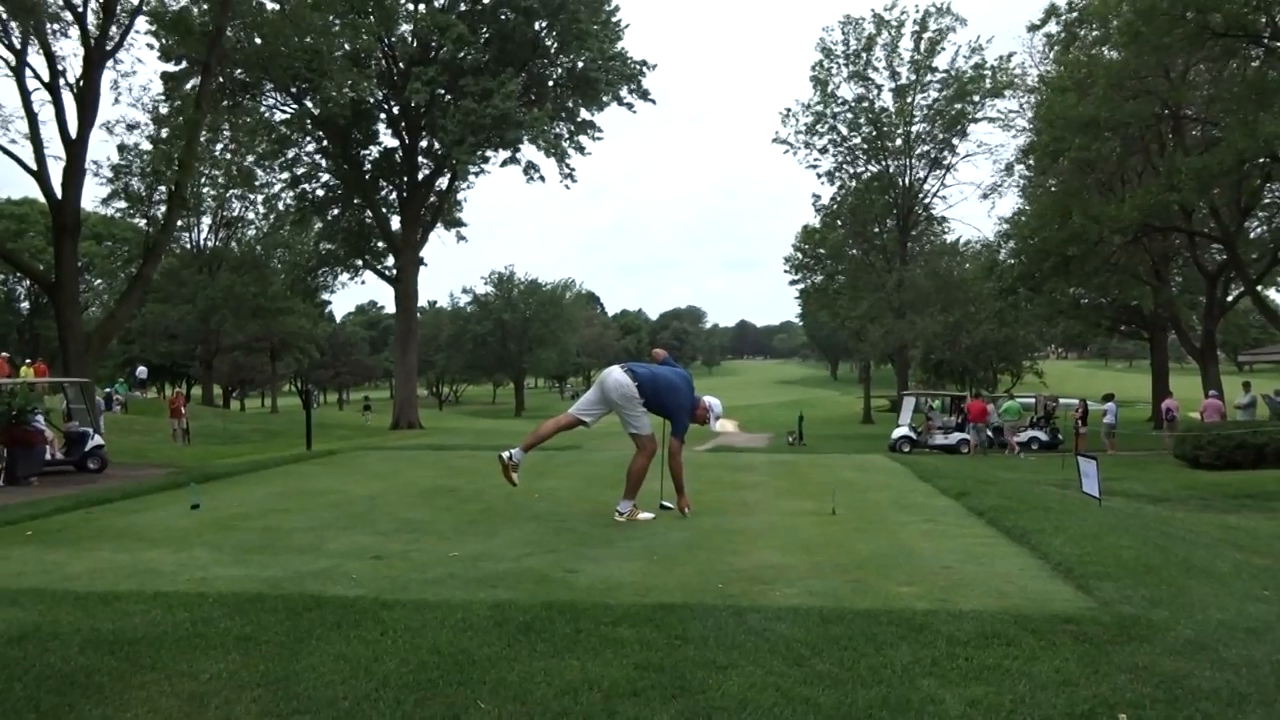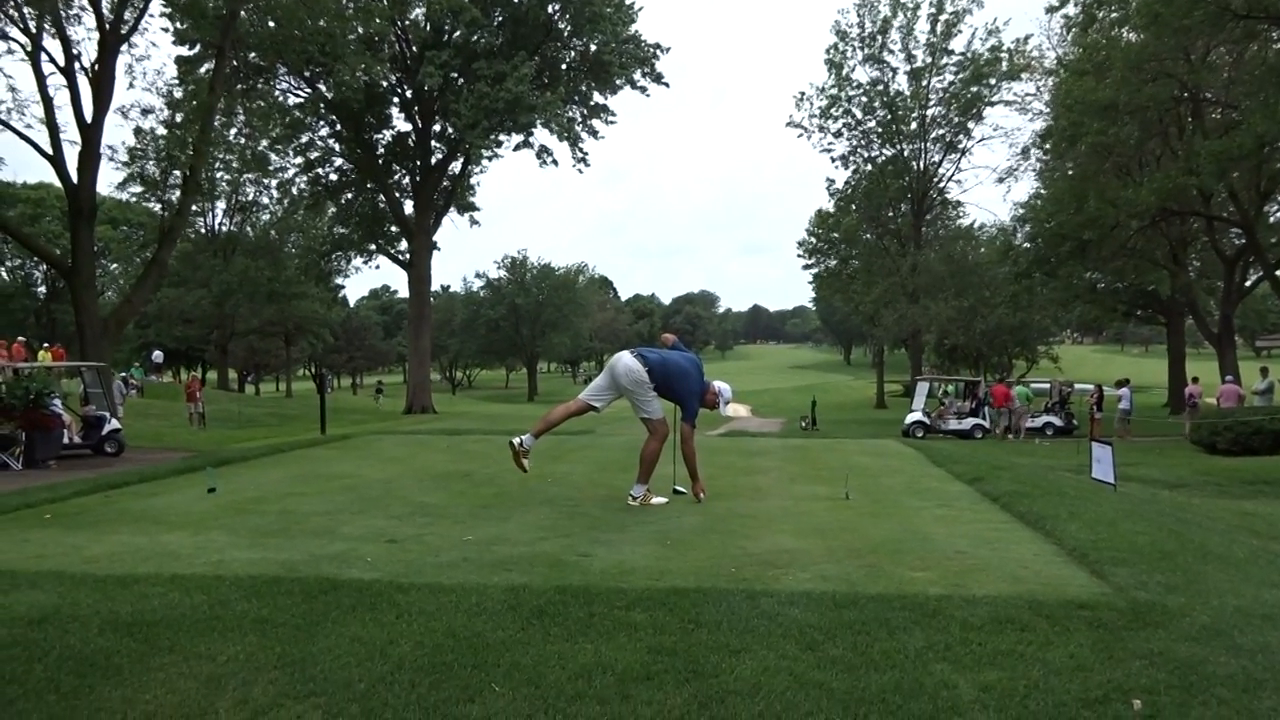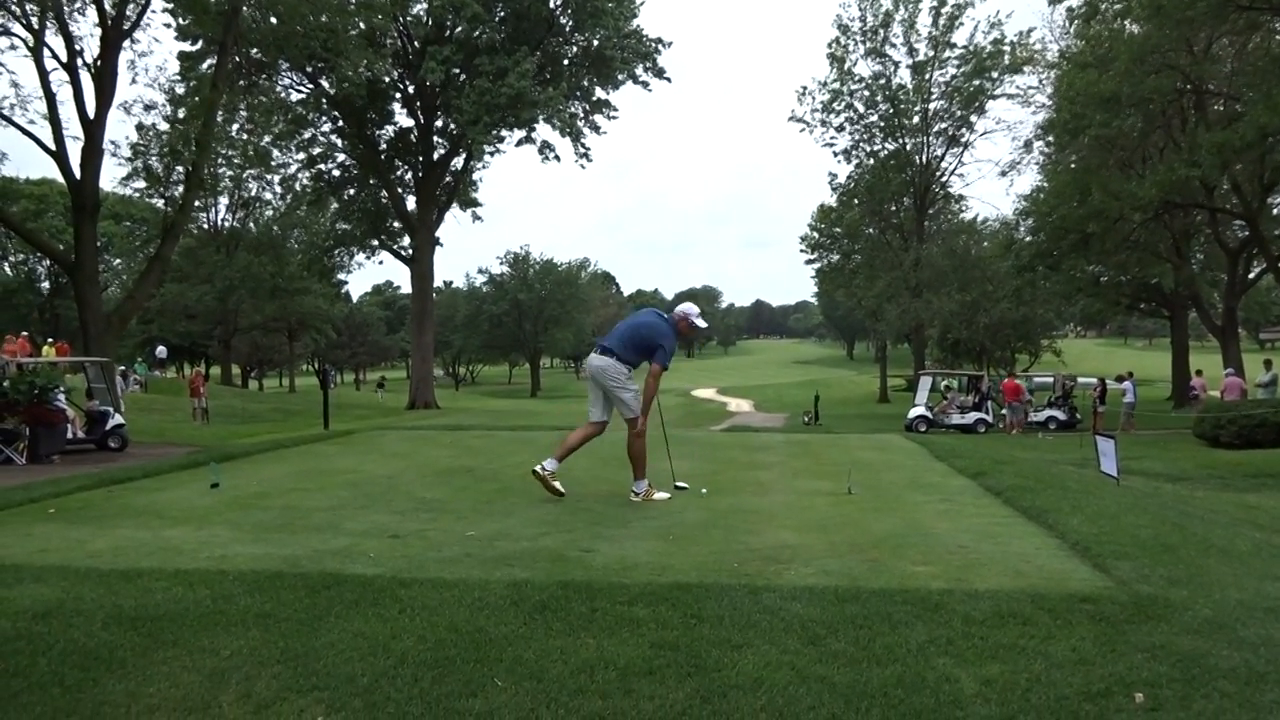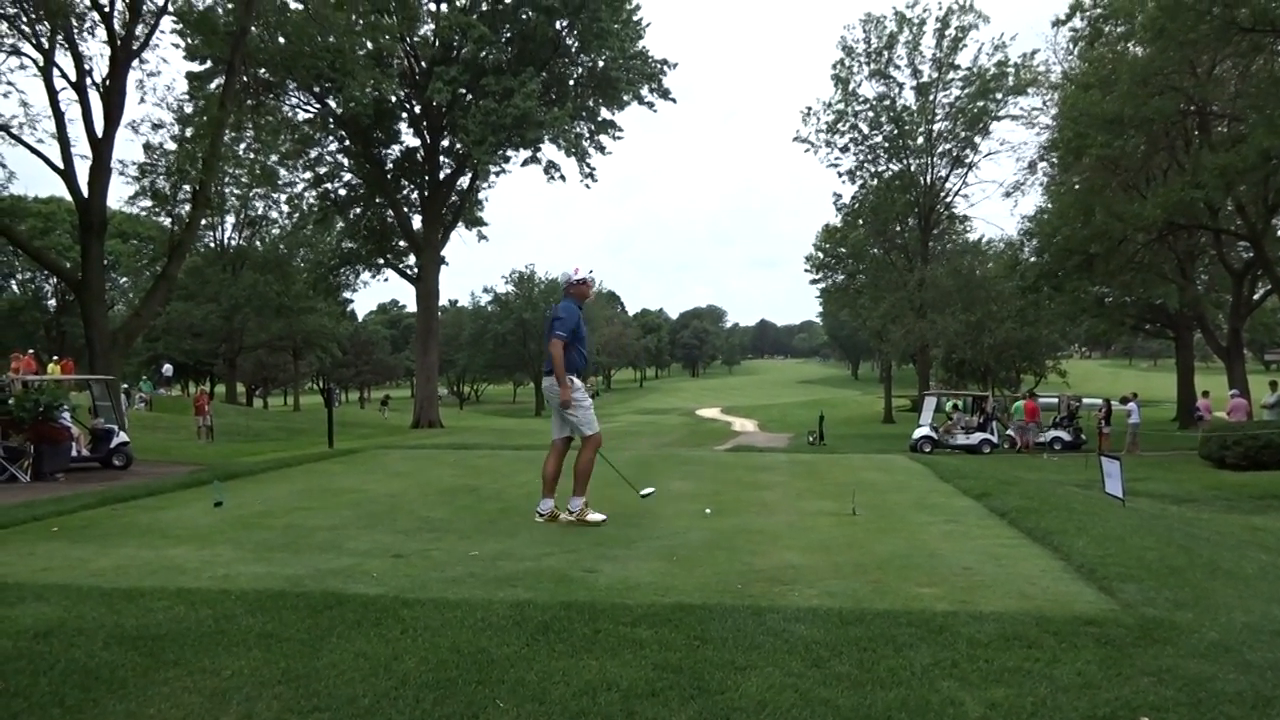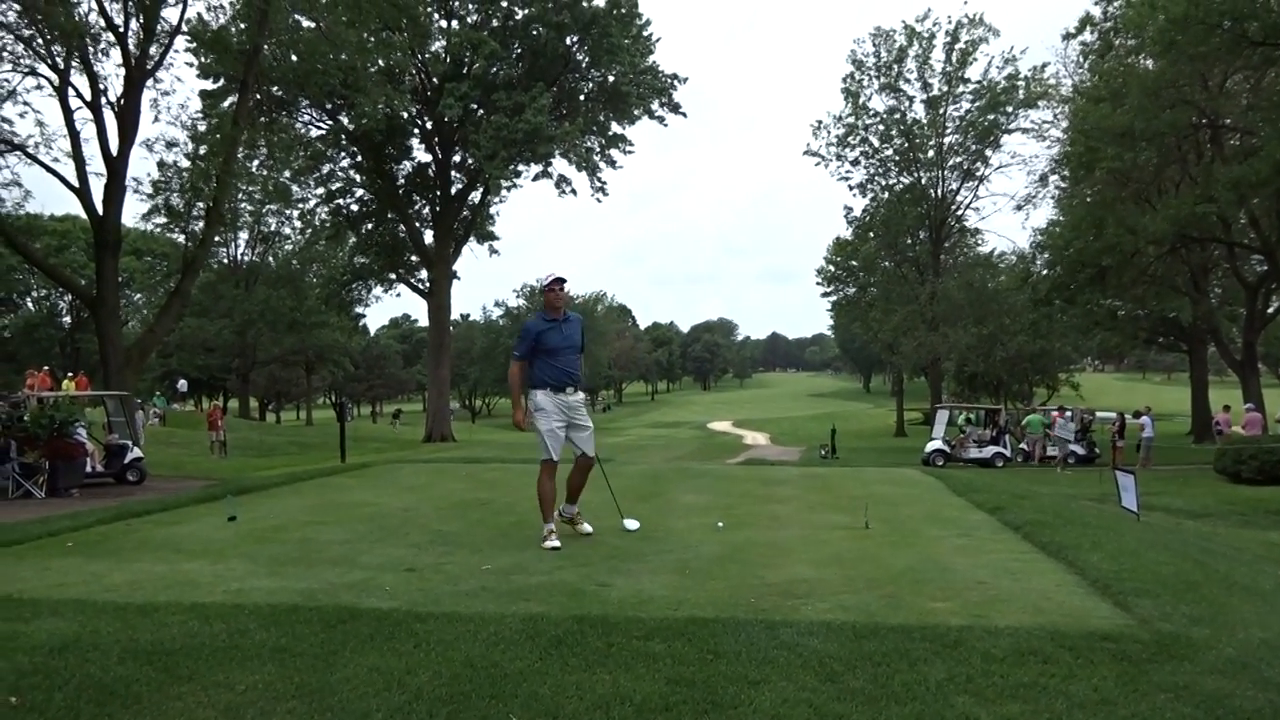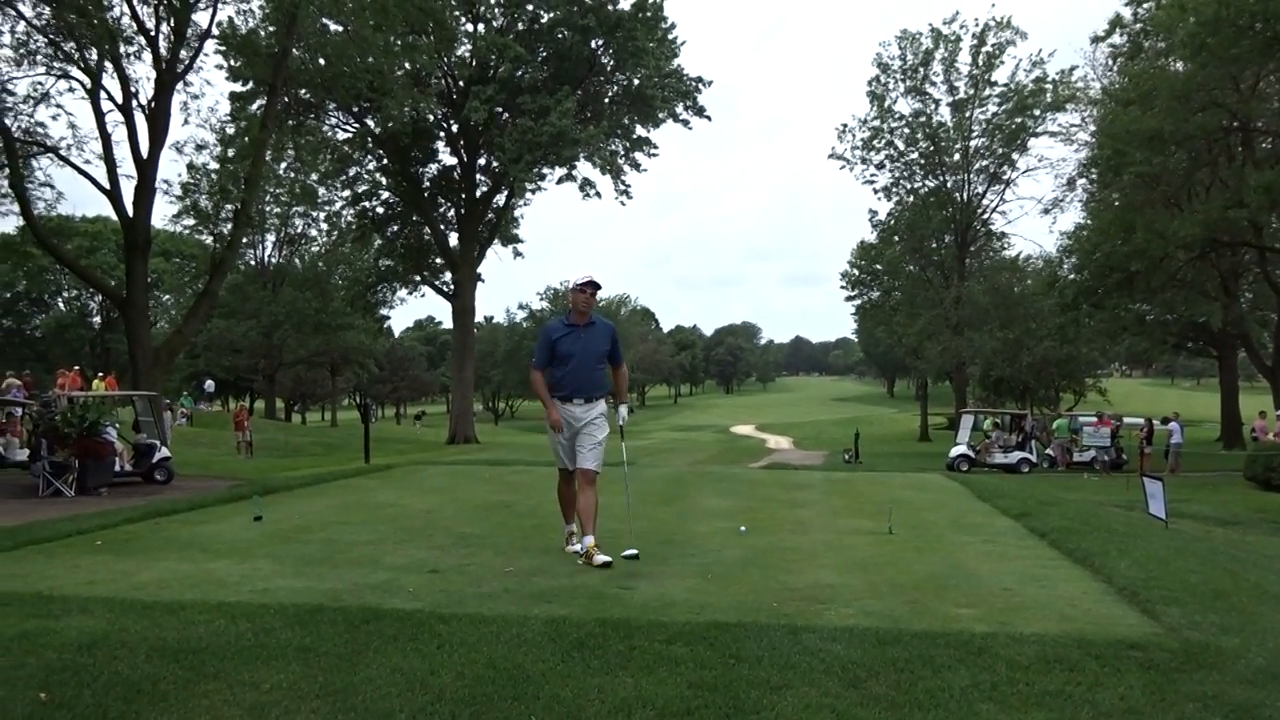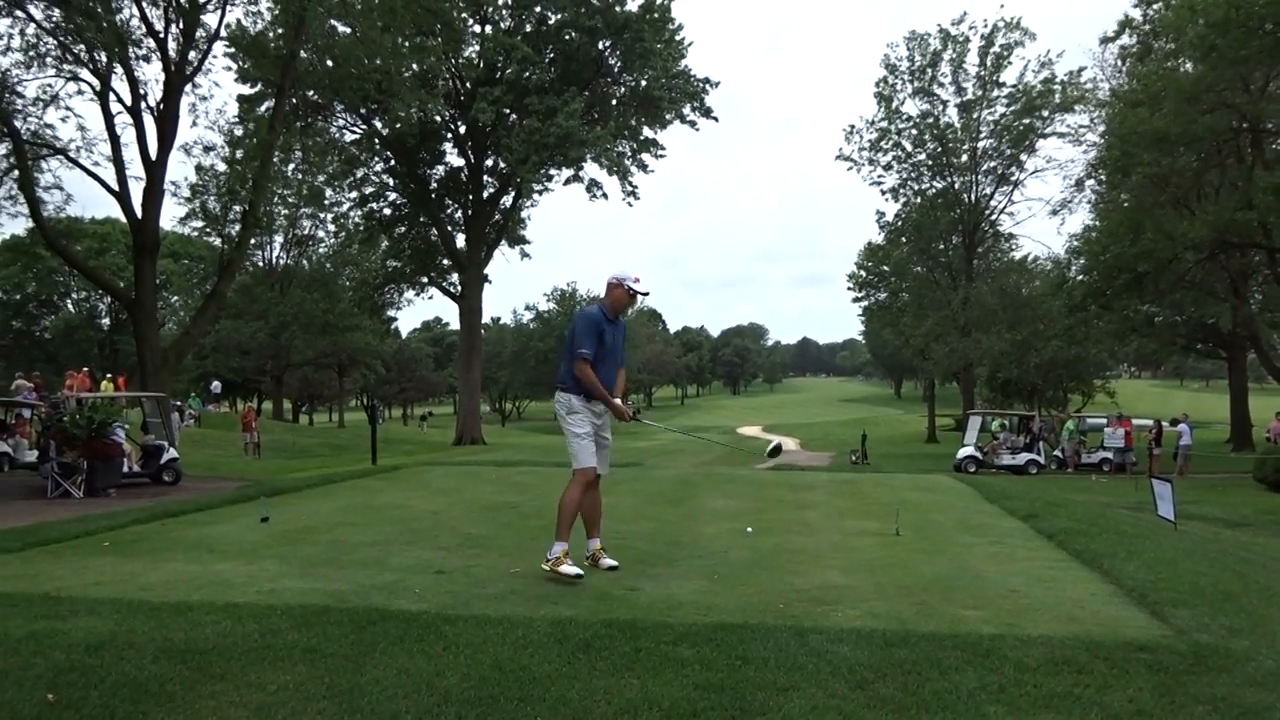
dt=0.7s
person 1, frame 1
left shoulder: (685, 378)
right shoulder: (683, 409)
left elbow: (656, 352)
right elbow: (674, 457)
right wrist: (681, 496)
left hip: (612, 375)
right hip: (625, 387)
left knee: (568, 420)
right knee: (647, 448)
left ankle: (515, 455)
right ankle: (625, 508)
person 1, frame 2
left shoulder: (695, 363)
right shoulder: (693, 393)
left elbow: (666, 337)
right elbow: (687, 443)
right wrist: (696, 481)
left hip: (622, 360)
right hip: (635, 372)
left knee: (578, 405)
right knee: (659, 432)
left ankle: (525, 442)
right ankle: (639, 493)
person 1, frame 3
left shoulder: (651, 313)
right shoulder: (667, 337)
left elbow: (624, 335)
right elbow: (652, 378)
right wrist: (643, 417)
left hip: (595, 360)
right hip: (613, 367)
left knee: (595, 426)
right knee: (636, 428)
left ankle: (548, 467)
right ankle: (641, 489)
person 1, frame 4
left shoulder: (564, 309)
right shoulder: (569, 311)
right elbow: (555, 348)
right wrist: (565, 387)
left hip: (560, 383)
right hip: (566, 383)
left knee: (560, 444)
right knee: (592, 439)
left ankle: (546, 508)
right ankle: (577, 506)
person 1, frame 5
left shoulder: (577, 322)
right shoulder: (532, 326)
right elbow: (515, 367)
right wrist: (517, 408)
left hip: (575, 399)
right hip: (547, 400)
left knee: (587, 459)
right knee: (549, 465)
left ankle: (569, 510)
right ankle: (549, 529)
person 1, frame 6
left shoulder: (607, 329)
right shoulder: (552, 330)
left elbow: (619, 368)
right elbow: (537, 372)
left wrist: (623, 404)
right wrist: (550, 409)
left hip: (594, 410)
right hip: (561, 409)
left knee: (588, 478)
right knee: (567, 475)
left ankle: (589, 547)
right ankle: (570, 531)
person 1, frame 7
left shoulder: (619, 326)
right shoulder: (590, 317)
left elbow: (618, 368)
right elbow: (581, 370)
left wrist: (618, 401)
right wrist: (612, 404)
left hip: (598, 407)
right hip: (575, 404)
left knee: (594, 480)
right knee: (583, 476)
left ankle: (594, 549)
right ankle: (557, 554)
